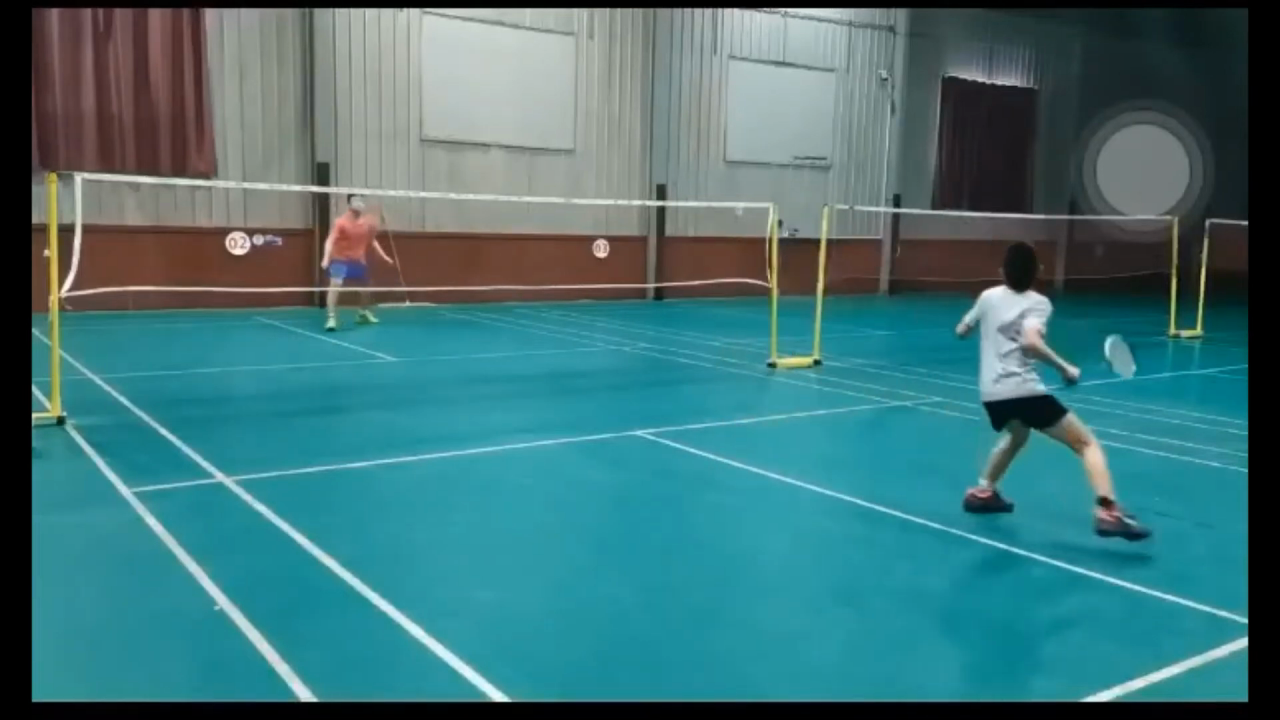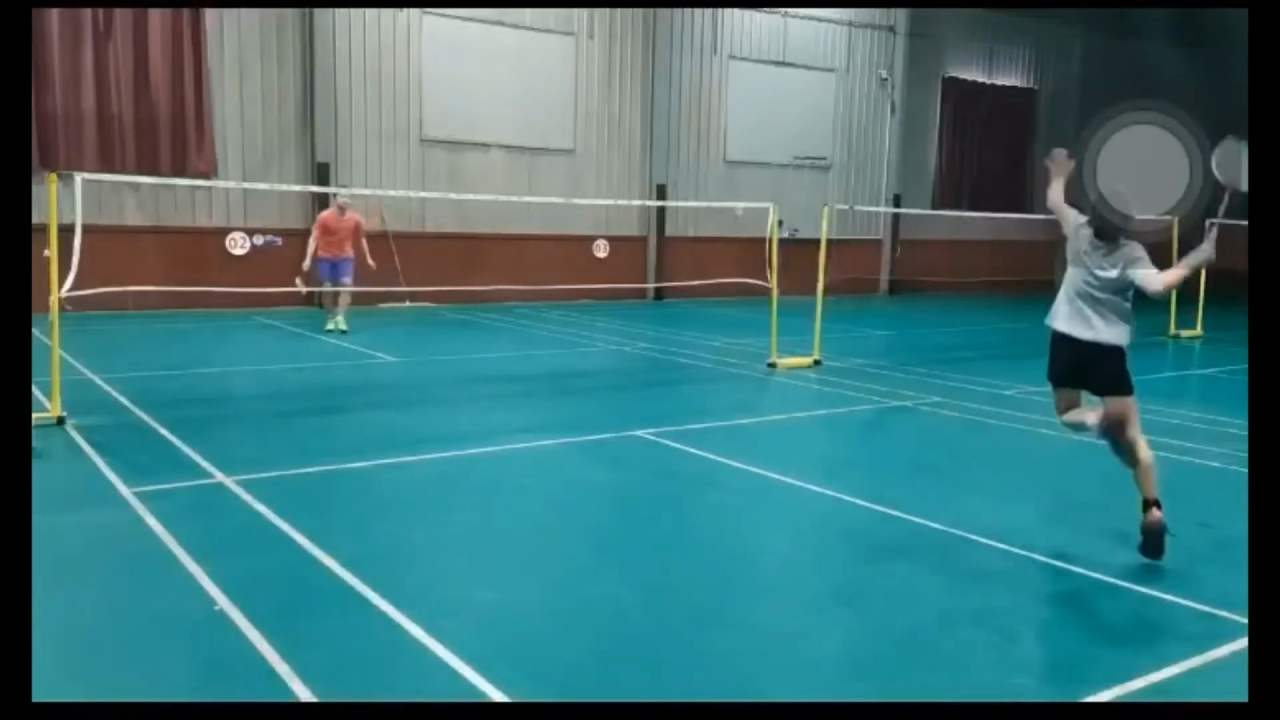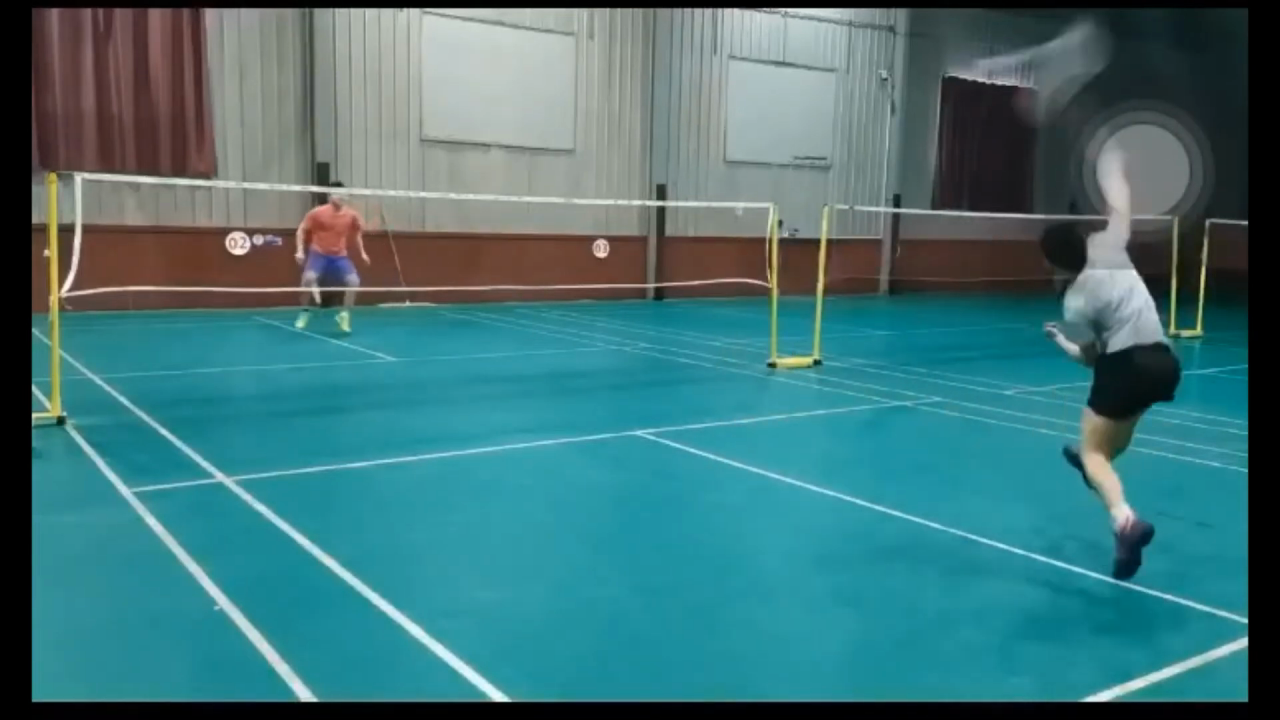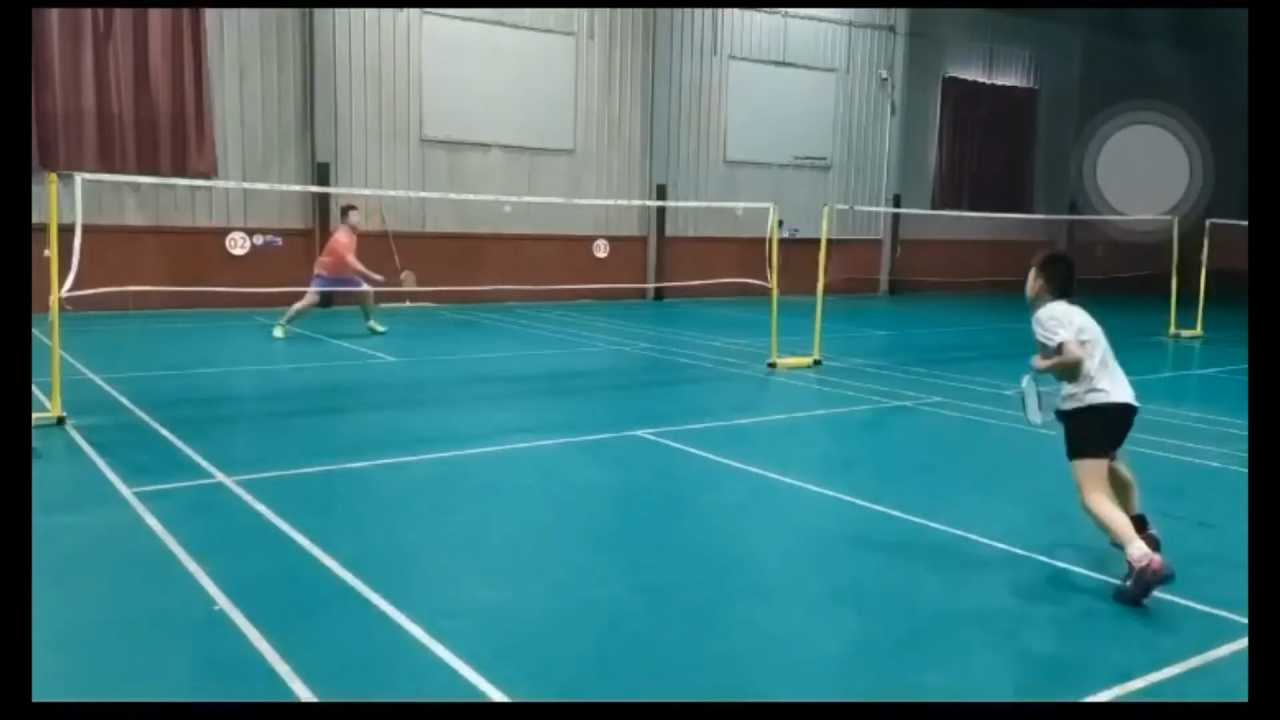
dt=0.3s
person 1, frame 1
left shoulder: (988, 297)
right shoulder: (1038, 303)
left elbow: (961, 330)
right elbow: (1030, 342)
right wrist: (1065, 368)
left hip: (992, 393)
right hip: (1023, 392)
left knee: (1016, 437)
right knee: (1088, 445)
left ankle: (982, 492)
right ankle: (1108, 514)
person 1, frame 2
left shoulder: (1081, 230)
right shoulder: (1132, 253)
left elbow: (1054, 201)
right elbow: (1156, 287)
left wrist: (1059, 172)
right wrist: (1199, 257)
left hip: (1067, 338)
right hip: (1106, 346)
left knee: (1067, 411)
right knee: (1131, 433)
left ankle: (1098, 420)
right ankle: (1151, 513)
person 1, frame 3
left shoulder: (1077, 304)
right shoulder: (1107, 248)
left elbow: (1090, 359)
right elbow: (1120, 202)
left wrist: (1062, 342)
right wrist: (1111, 162)
left hip: (1125, 364)
right hip: (1163, 364)
left knee: (1095, 453)
right knee: (1116, 434)
left ankle: (1126, 522)
person 1, frame 4
left shoulder: (1045, 316)
right shoulder: (1076, 314)
left elbow: (1073, 356)
left wrist: (1042, 365)
left hip: (1088, 407)
right hip: (1122, 402)
left knee: (1094, 498)
right knee: (1109, 466)
left ankle: (1144, 563)
right ankle: (1143, 532)
